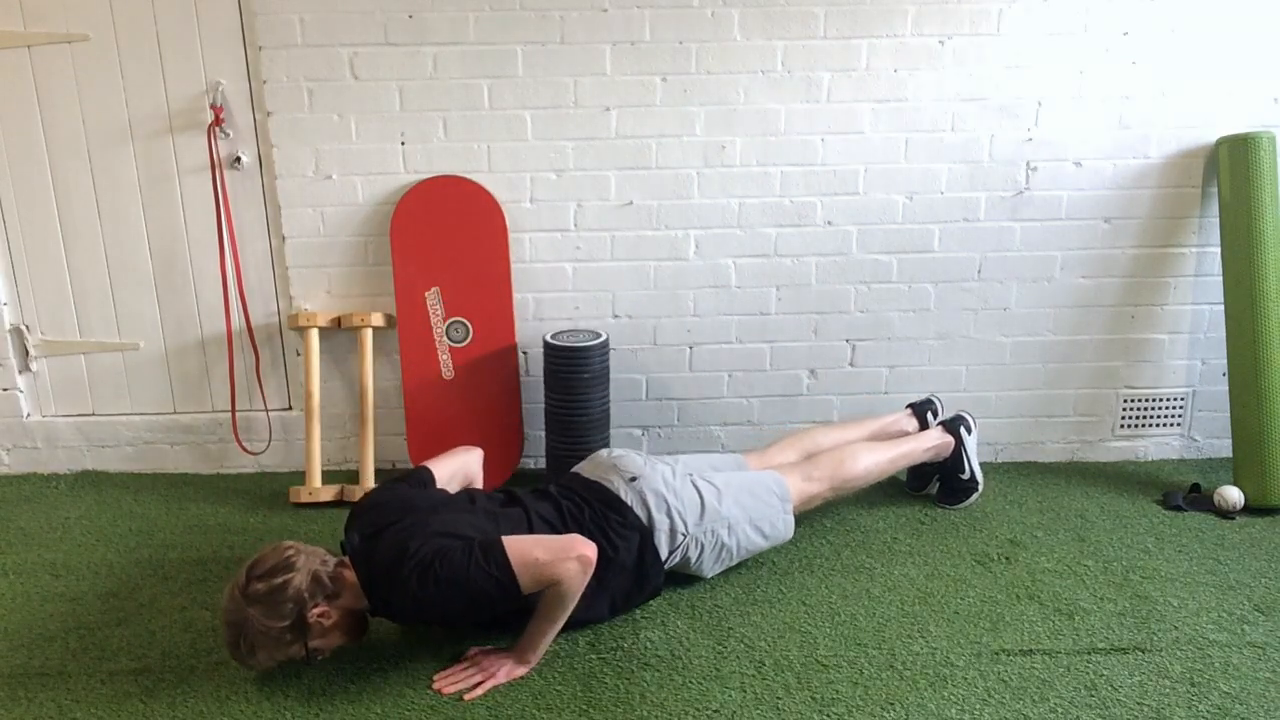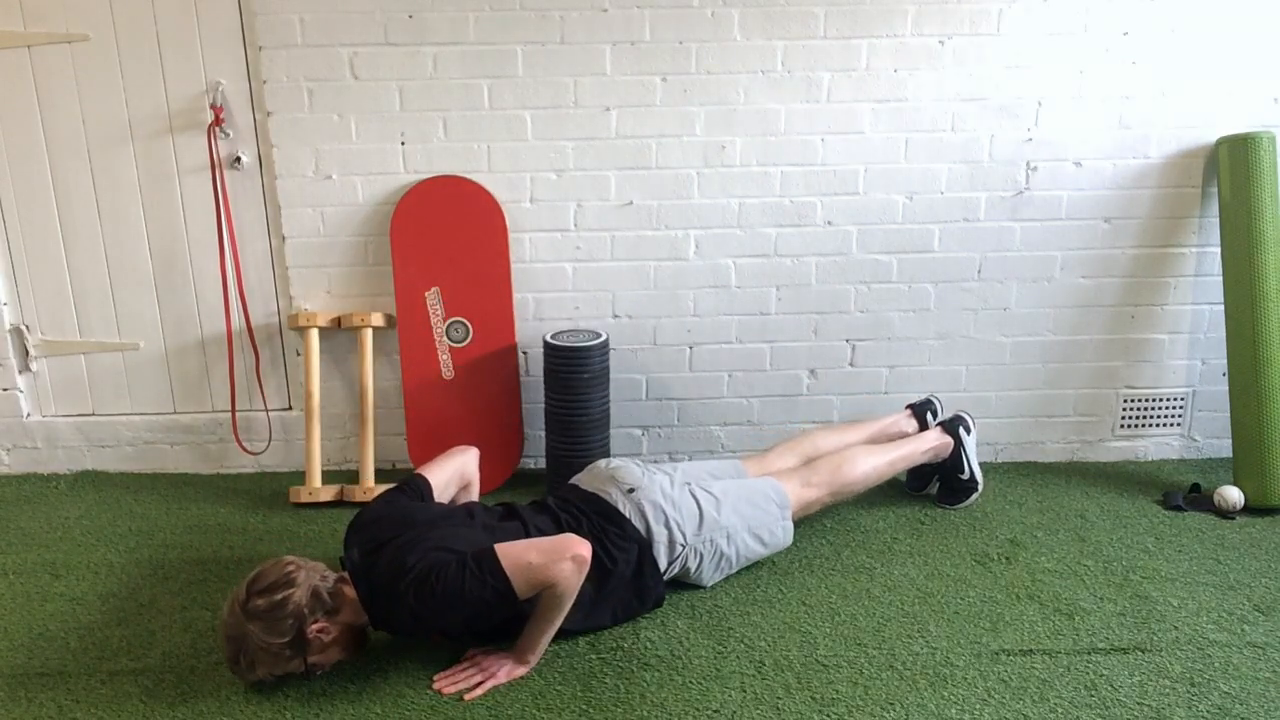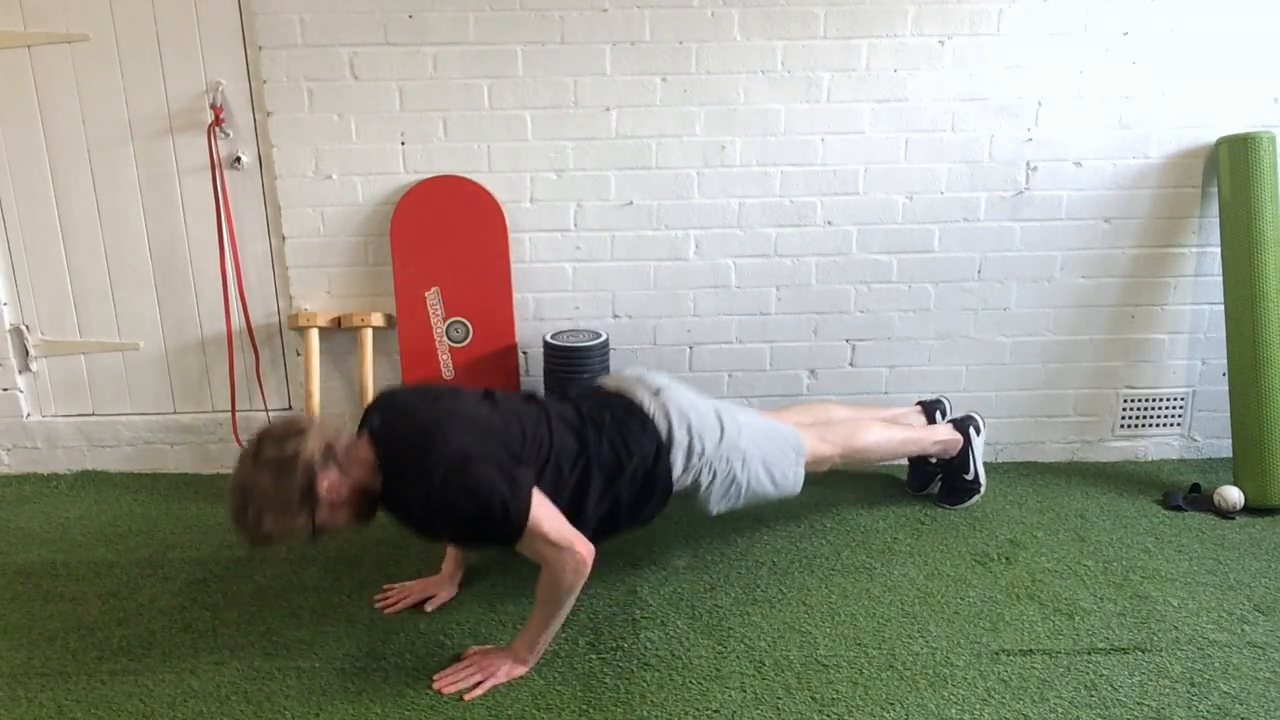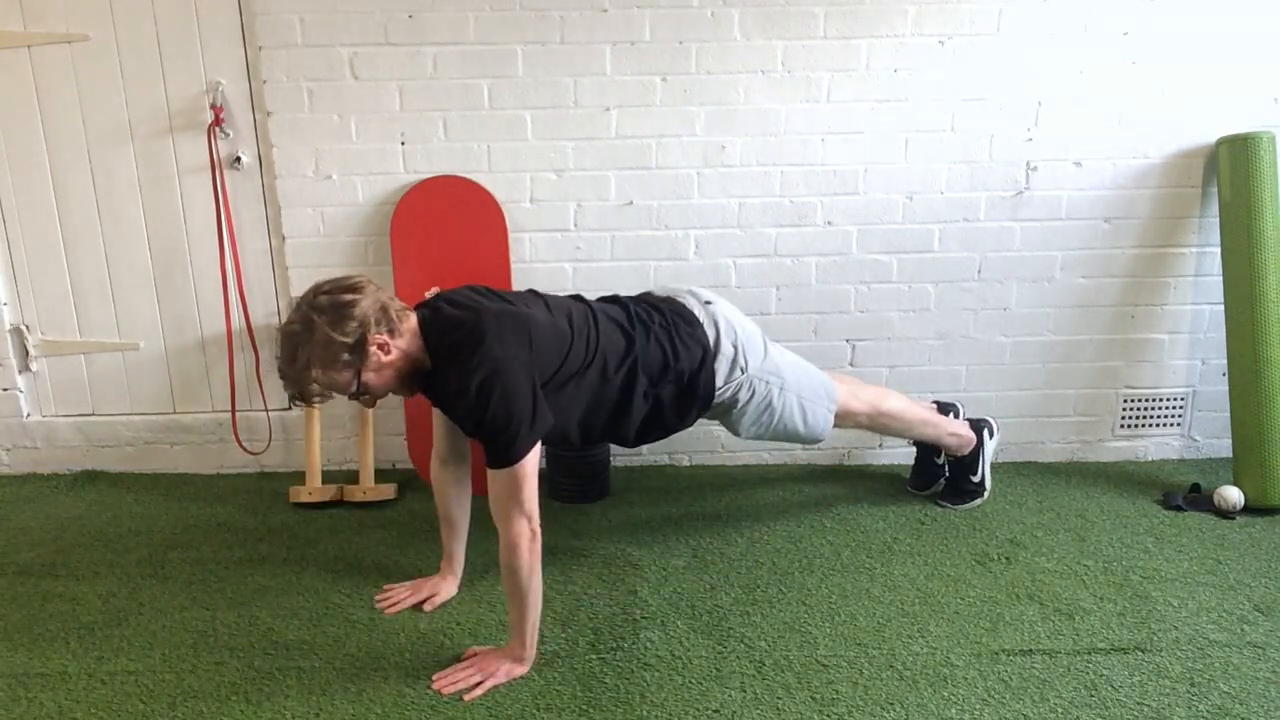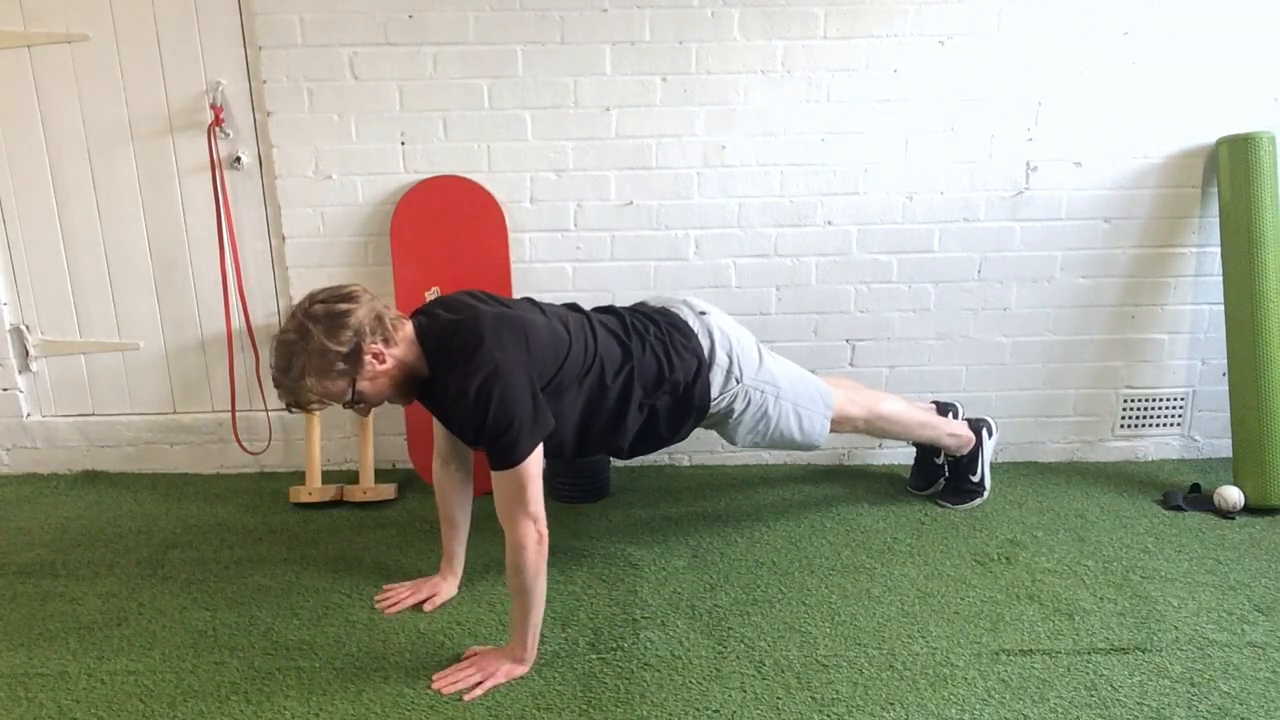
dt=0.5s
person 1, frame 1
left shoulder: (417, 578)
right shoulder: (375, 516)
left elbow: (576, 557)
right elbow: (467, 457)
left wrist: (522, 657)
left hip: (648, 524)
right hip: (613, 479)
left knee: (805, 485)
right knee: (770, 464)
left ankle: (944, 441)
right ankle: (914, 419)
person 1, frame 2
left shoulder: (417, 593)
right shoulder: (372, 533)
left elbow: (568, 558)
right elbow: (463, 456)
left wrist: (521, 657)
left hip: (648, 536)
right hip: (611, 489)
left knee: (803, 492)
right knee: (767, 470)
left ankle: (942, 444)
right ankle: (912, 420)
person 1, frame 3
left shoulder: (445, 465)
right shoulder: (383, 426)
left elbow: (573, 552)
left wrist: (520, 657)
right wrist: (450, 572)
left hip: (662, 440)
right hip: (628, 407)
left knee: (819, 449)
right knee: (790, 431)
left ankle: (952, 440)
right ankle: (921, 412)
person 1, frame 4
left shoulder: (490, 368)
right shoulder: (432, 331)
left elbow: (519, 527)
right elbow: (449, 457)
left wrist: (518, 654)
right wrist: (448, 573)
left hip: (705, 353)
right hip: (669, 328)
left knee: (836, 407)
right knee: (825, 401)
left ankle: (965, 440)
right ankle: (940, 419)
person 1, frame 5
left shoulder: (488, 373)
right shoulder: (430, 339)
left elbow: (527, 529)
right elbow: (452, 455)
left wrist: (518, 654)
right wrist: (448, 572)
left hip: (699, 362)
right hip: (661, 335)
left knee: (835, 412)
right knee: (818, 406)
left ankle: (964, 439)
right ankle: (937, 415)
